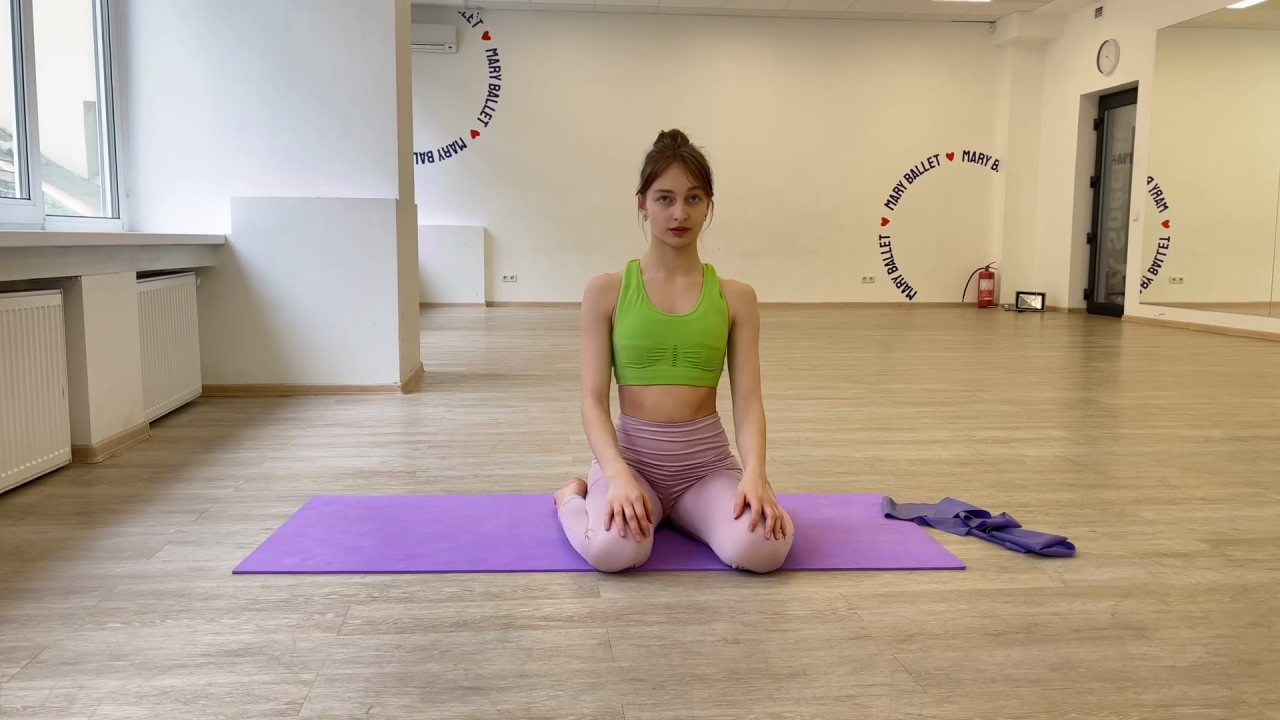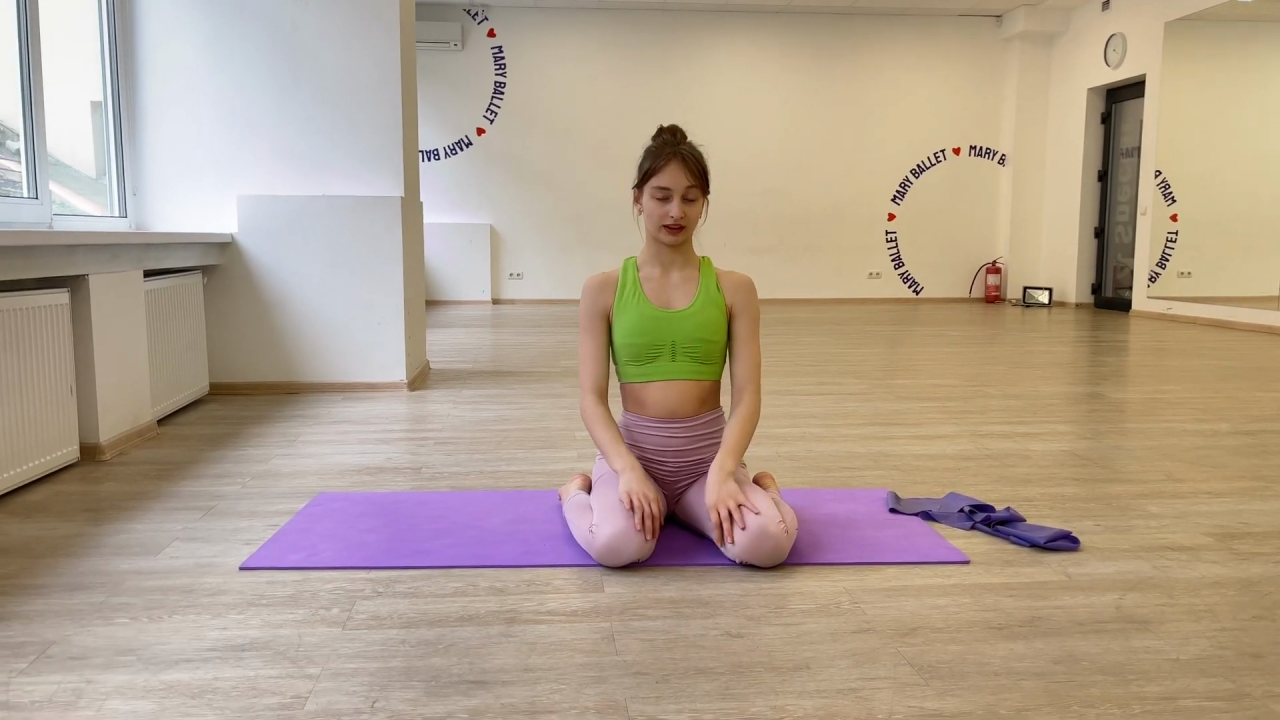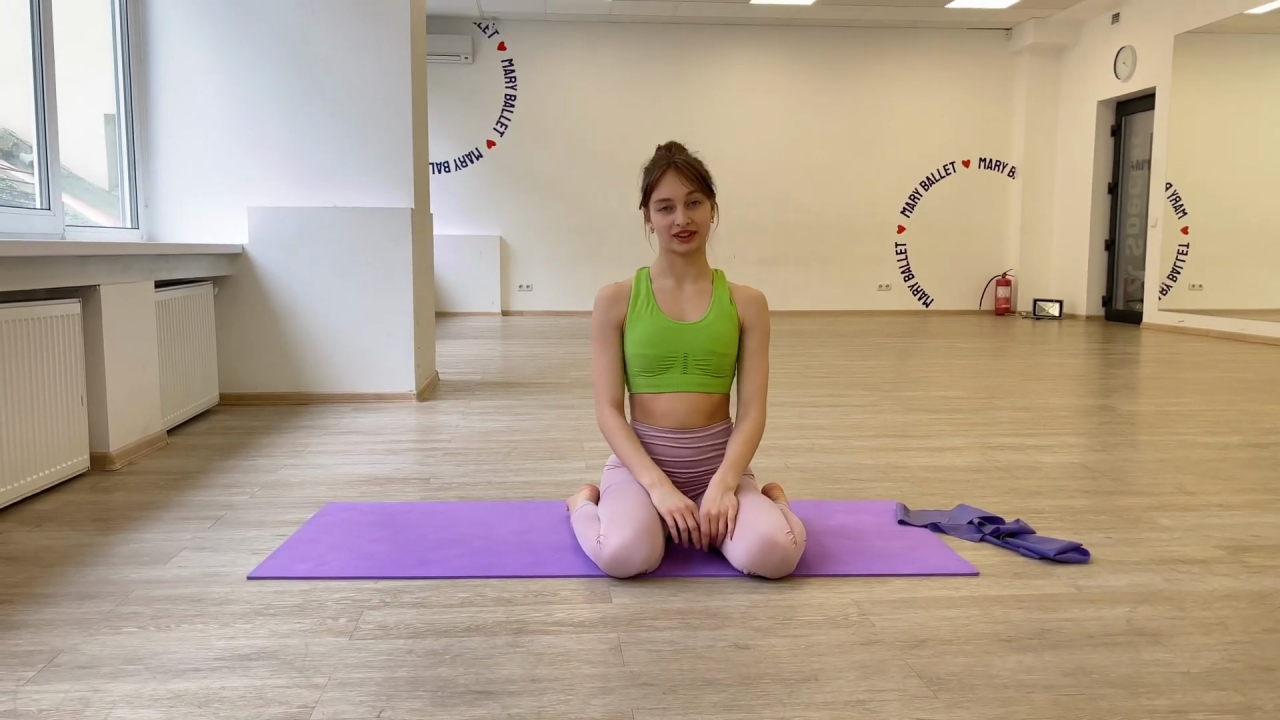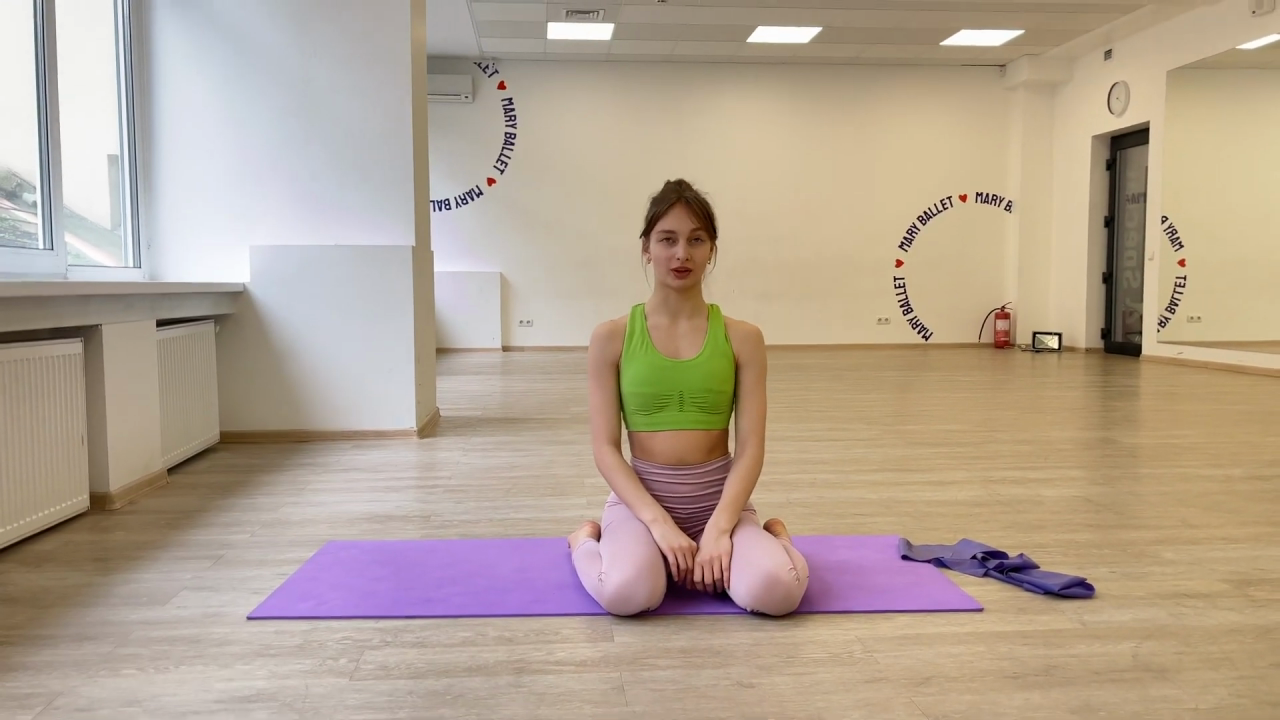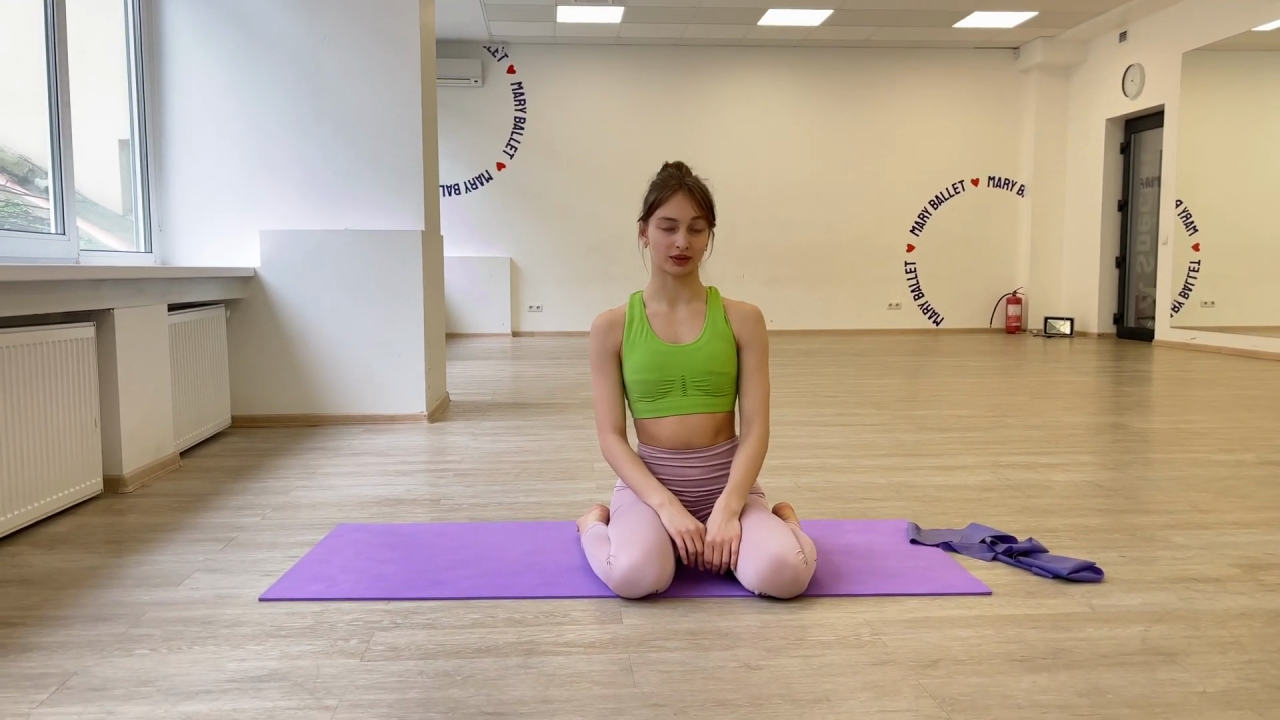
dt=1s
person 1, frame 1
left shoulder: (736, 297)
right shoulder: (605, 291)
left elbow: (748, 401)
right elbow: (593, 399)
left wrist: (754, 474)
right wrist: (618, 475)
left hip: (707, 458)
right hip: (631, 453)
left knee: (762, 548)
right knee: (612, 550)
left ankle: (678, 510)
right ankle: (572, 497)
person 1, frame 2
left shoulder: (735, 289)
right shoulder: (603, 289)
left elbow: (747, 397)
right elbow: (592, 398)
left wrist: (722, 472)
right wrist: (629, 470)
left hip: (709, 450)
right hip: (633, 446)
left knee: (765, 543)
right knee: (615, 544)
left ankle: (760, 488)
right ankle: (577, 493)
person 1, frame 3
left shoulder: (746, 303)
right shoulder: (616, 299)
left elbow: (752, 412)
right elbow: (608, 410)
left wrist: (722, 485)
right wrist: (659, 485)
left hip: (718, 460)
right hip: (640, 459)
left knee: (771, 553)
right knee: (624, 555)
left ankle: (769, 500)
right ankle: (586, 503)
person 1, frame 4
left shoulder: (743, 338)
right shoulder: (611, 337)
left elbow: (750, 448)
right elbow: (606, 448)
left wrist: (719, 527)
right wrist: (659, 522)
left hip: (718, 497)
right hip: (641, 496)
left knee: (774, 590)
right knee: (627, 593)
left ankle: (772, 536)
right ankle: (587, 540)
person 1, frame 5
left shoulder: (743, 320)
right shoulder: (611, 326)
left elbow: (756, 429)
right elbow: (611, 436)
left wrist: (727, 509)
right wrist: (667, 506)
left hip: (725, 479)
right hip: (649, 480)
left knee: (783, 574)
right knee: (634, 577)
left ankle: (780, 519)
right ankle: (596, 523)
